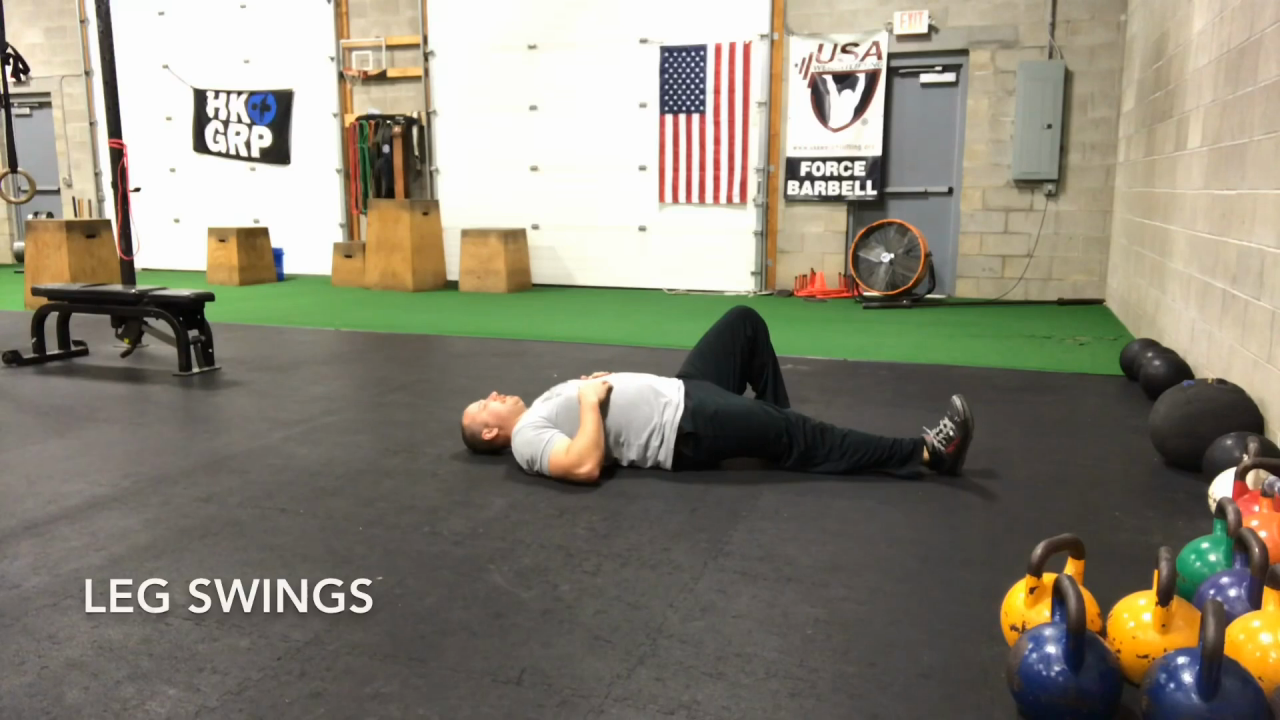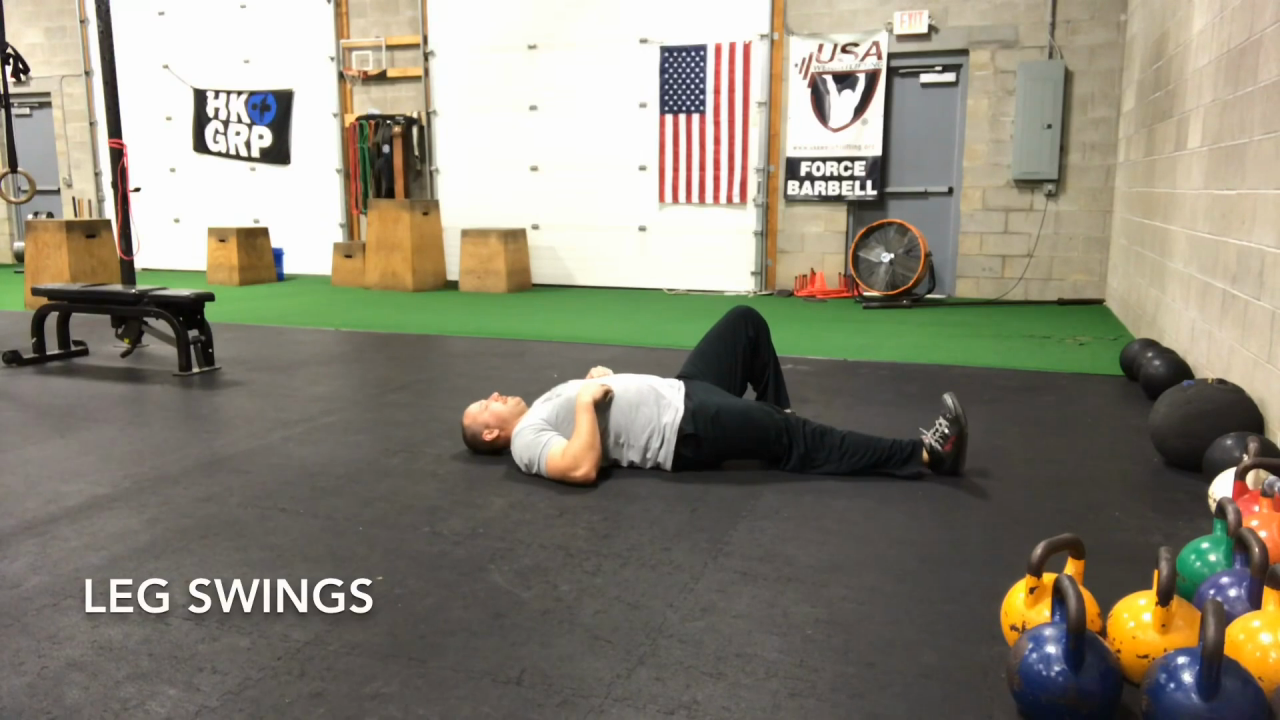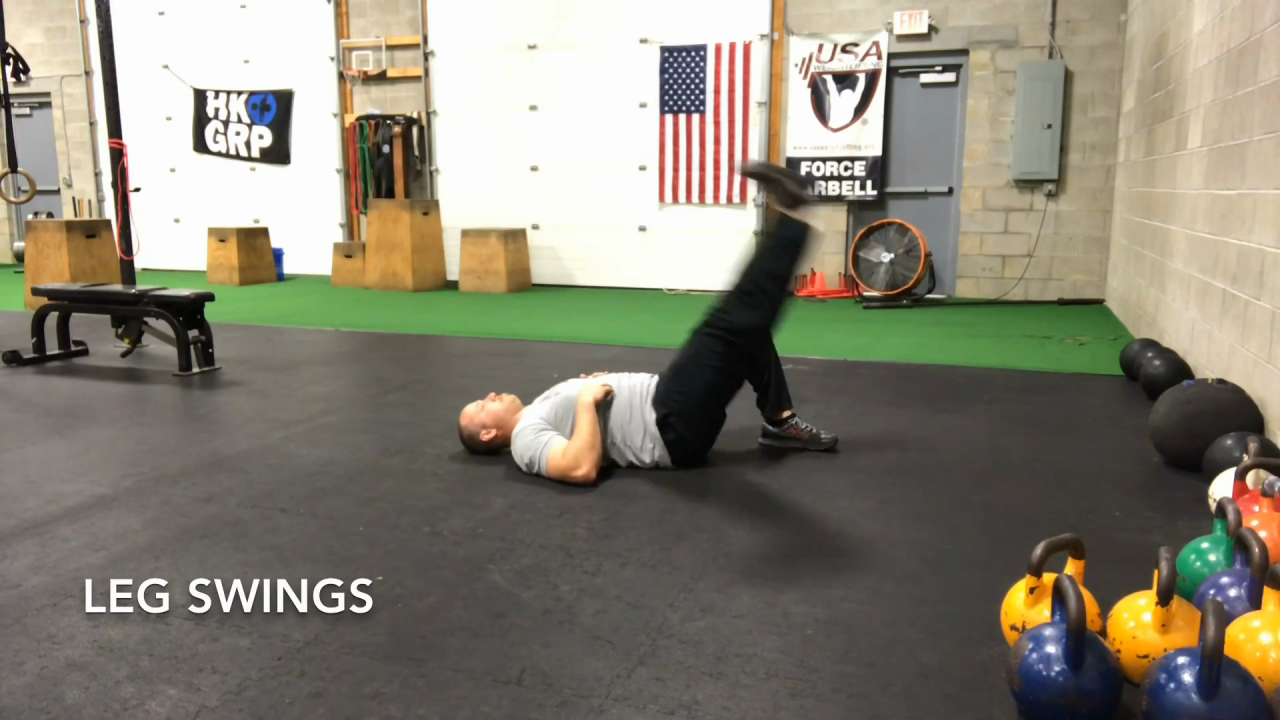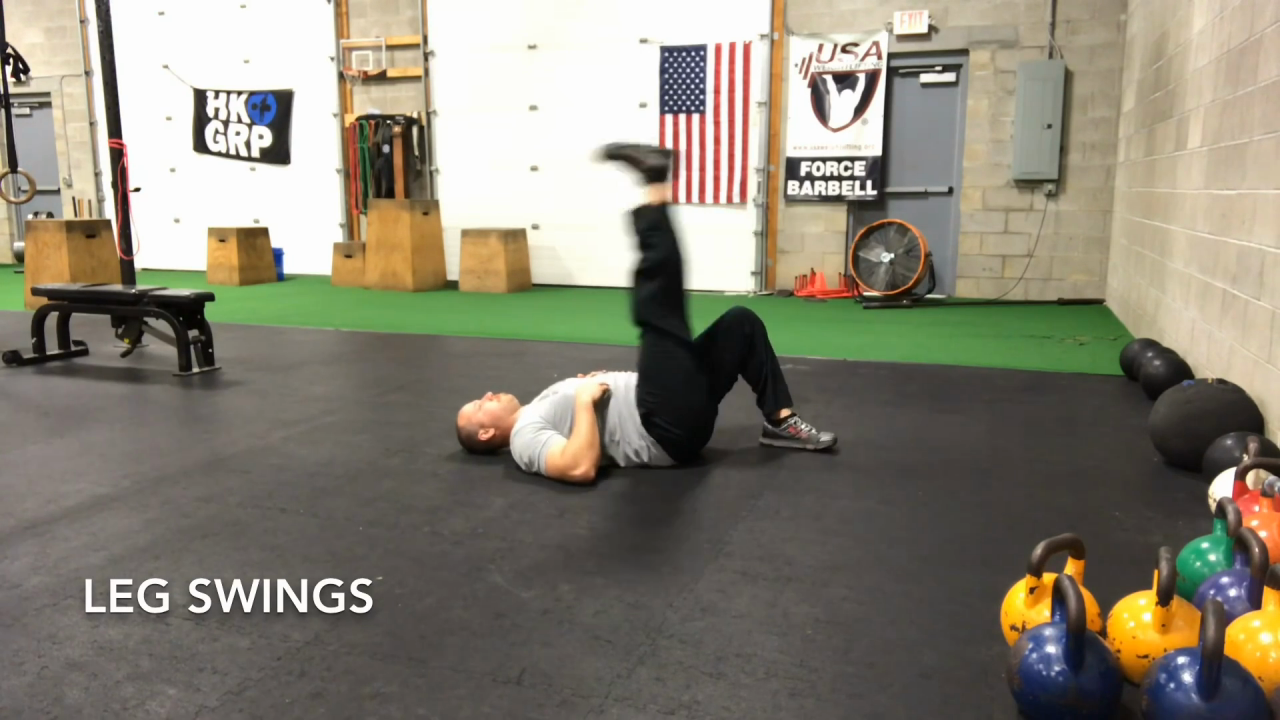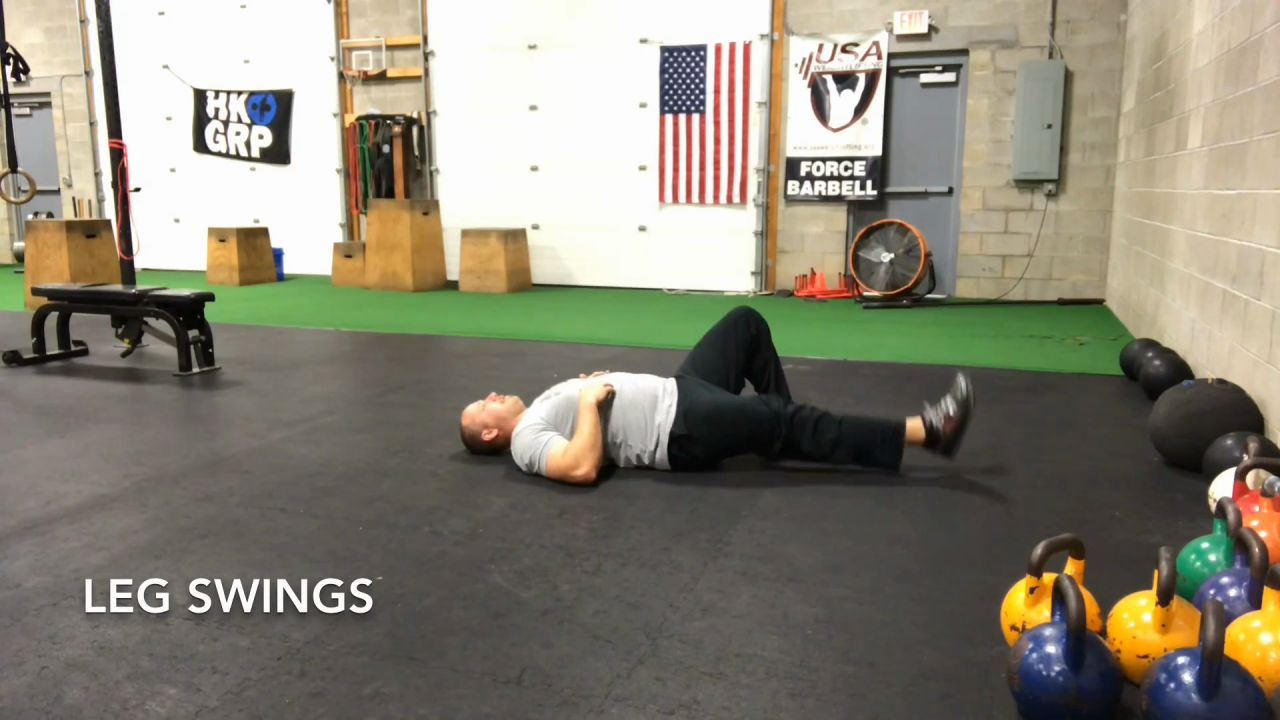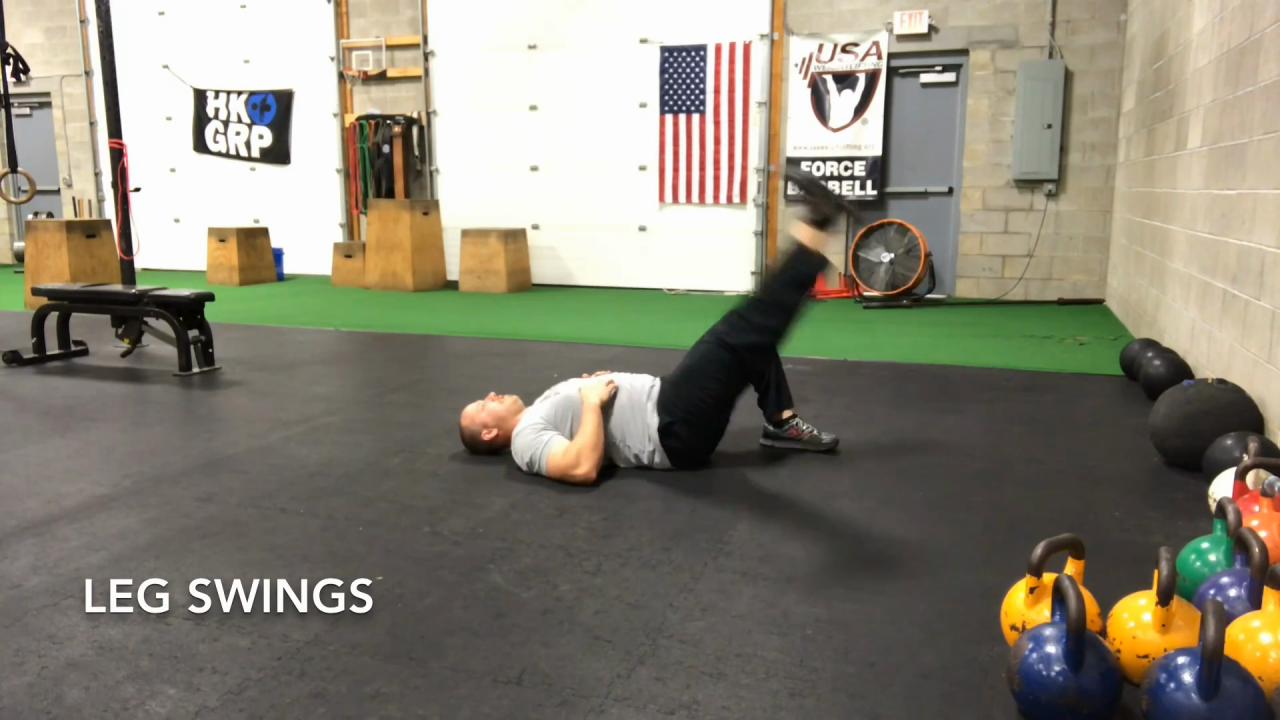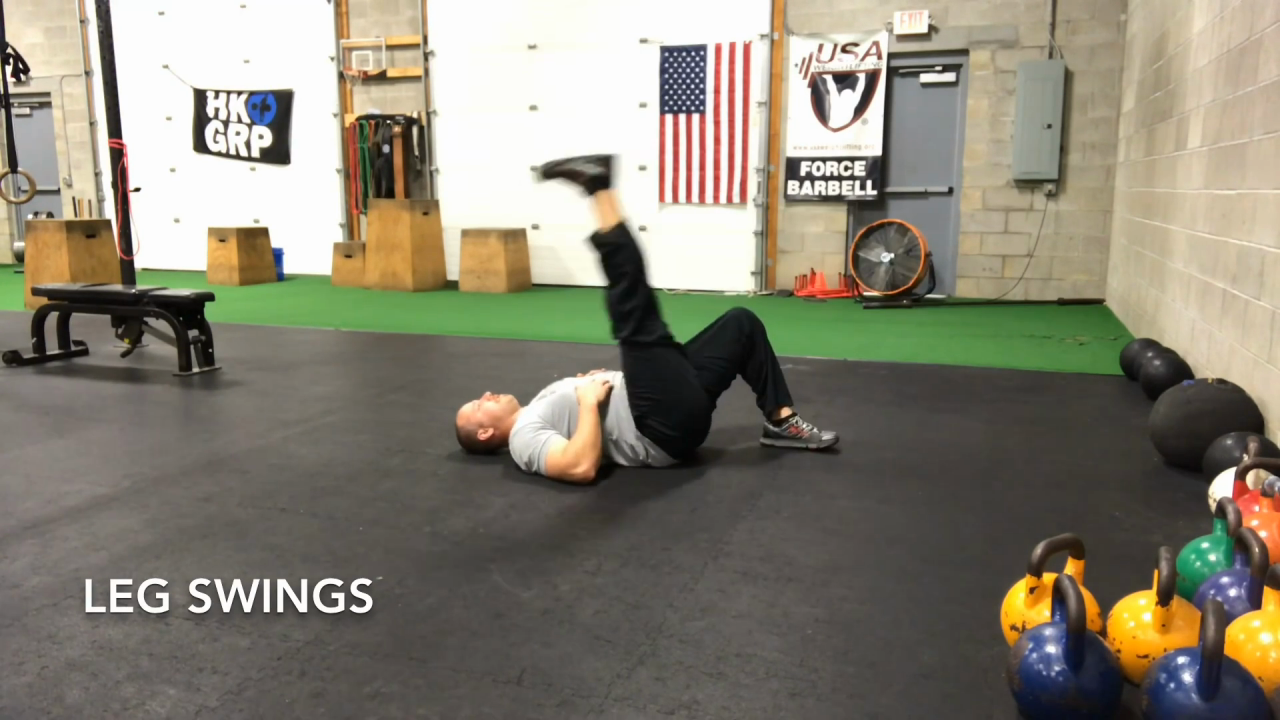
dt=0.7s
person 1, frame 1
left shoulder: (542, 410)
right shoulder: (527, 439)
right elbow: (586, 467)
left wrist: (596, 383)
right wrist: (590, 400)
left hip: (681, 393)
right hip: (685, 432)
left knee: (744, 322)
right knee: (797, 438)
left ankle: (775, 418)
right ankle: (926, 453)
person 1, frame 2
left shoulder: (544, 408)
right shoulder: (527, 440)
right elbow: (583, 468)
left wrist: (597, 378)
right wrist: (586, 400)
left hip: (681, 393)
right hip: (686, 432)
left knee: (745, 322)
right knee: (796, 441)
left ankle: (777, 414)
right ankle: (926, 455)
person 1, frame 3
left shoulder: (537, 413)
right shoulder: (527, 440)
right elbow: (583, 468)
left wrist: (591, 385)
right wrist: (587, 401)
left hip: (664, 409)
right hip: (674, 431)
left knee: (746, 321)
right knee: (726, 329)
left ankle: (781, 423)
right ankle: (789, 215)
person 1, frame 4
left shoulder: (537, 411)
right shoulder: (526, 439)
right elbow: (582, 467)
left wrist: (591, 383)
right wrist: (585, 400)
left hip: (678, 413)
right hip: (674, 426)
left knee: (741, 322)
right knee: (657, 309)
left ankle: (781, 421)
person 1, frame 5
left shoulder: (543, 407)
right shoulder: (527, 440)
right elbow: (583, 467)
left wrist: (591, 387)
right wrist: (589, 402)
left hip: (678, 393)
right hip: (681, 433)
left knee: (746, 323)
right knee: (790, 426)
left ankle: (781, 415)
right ankle: (926, 432)
person 1, frame 6
left shoulder: (539, 415)
right shoulder: (527, 441)
right elbow: (583, 468)
left wrist: (599, 382)
right wrist: (593, 403)
left hip: (655, 397)
right hip: (677, 432)
left knee: (744, 331)
right knee: (737, 337)
left ankle: (784, 425)
right ankle: (812, 230)
person 1, frame 7
left shoulder: (538, 410)
right shoulder: (525, 438)
right elbow: (582, 467)
left wrist: (598, 383)
right wrist: (590, 400)
left hip: (672, 410)
right hip: (667, 425)
left knee: (740, 323)
right knee: (637, 322)
left ankle: (781, 422)
